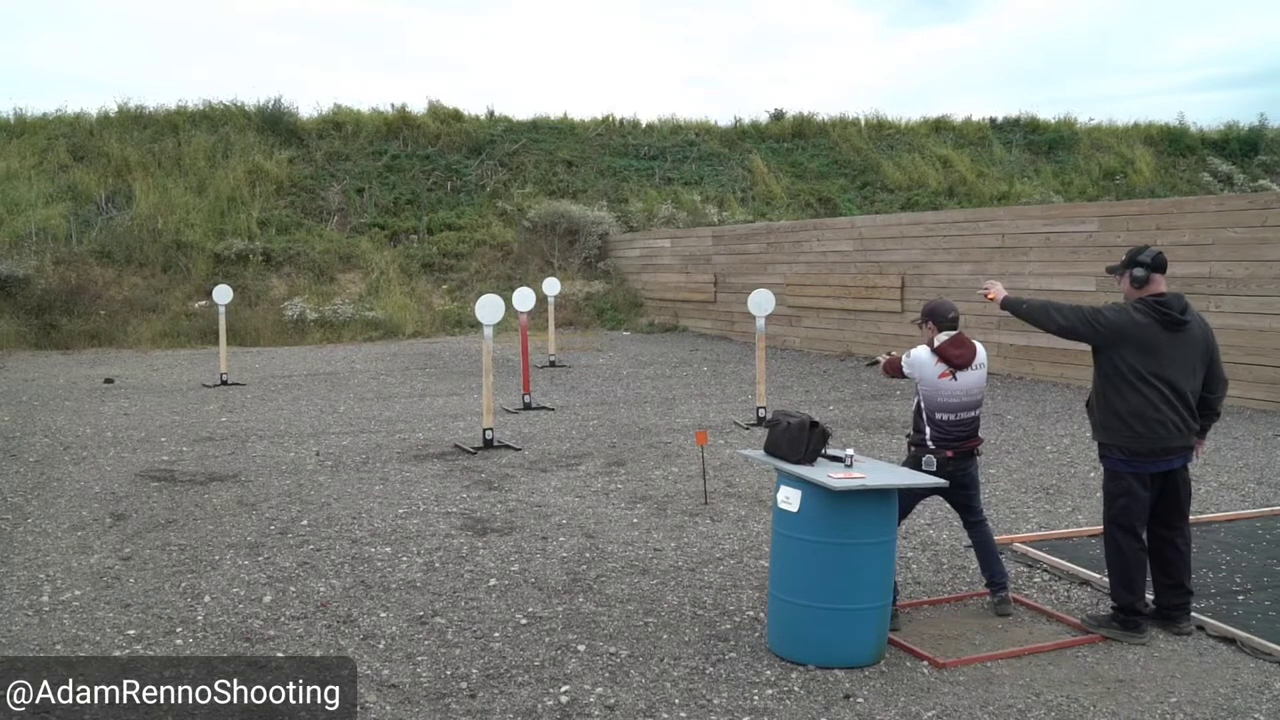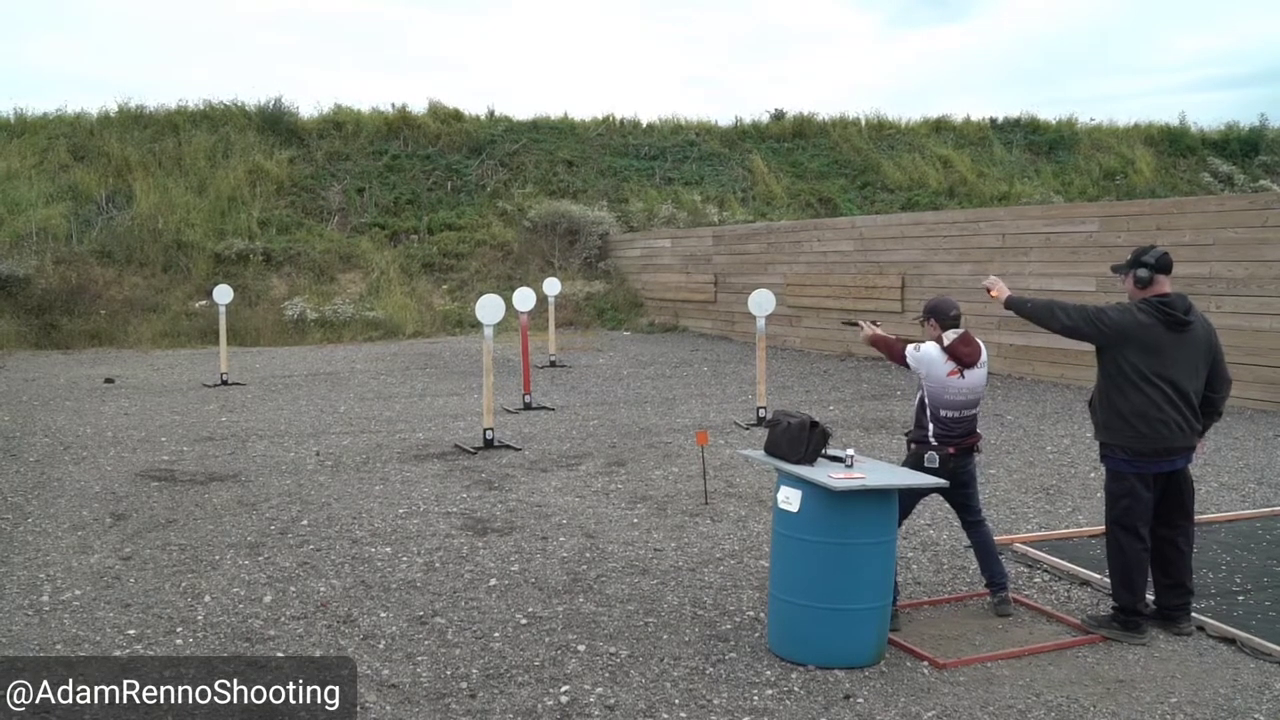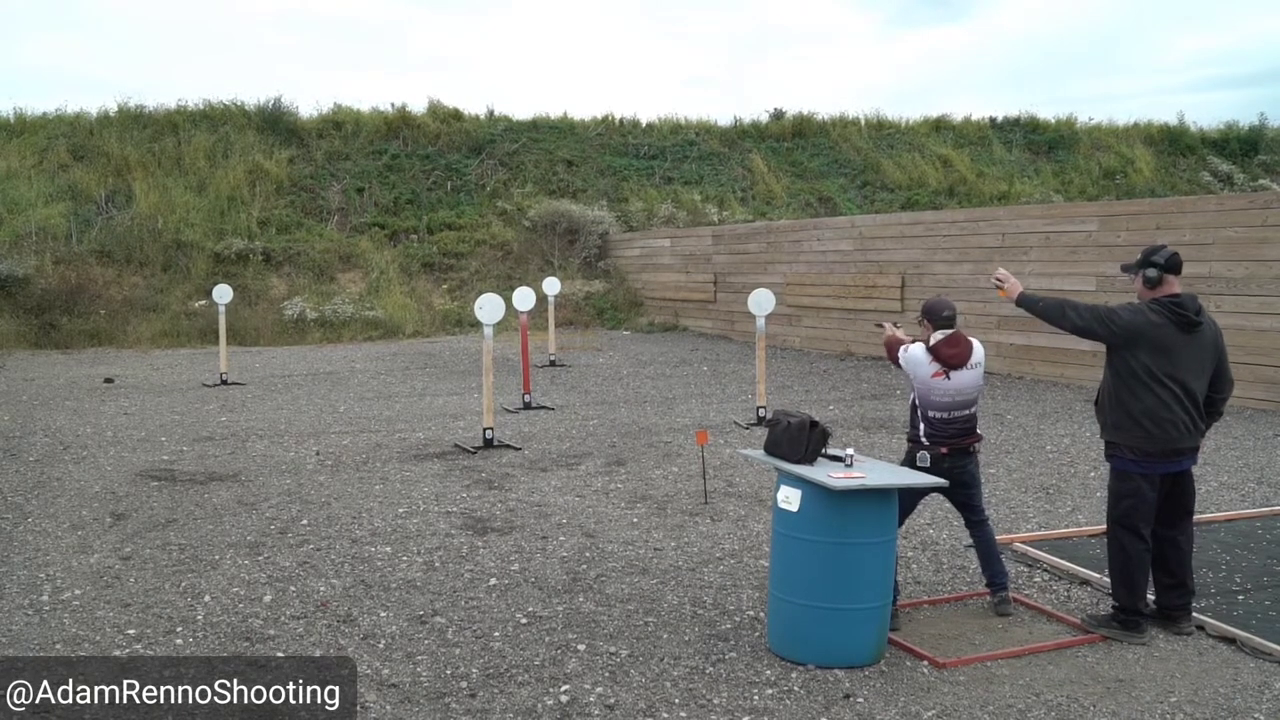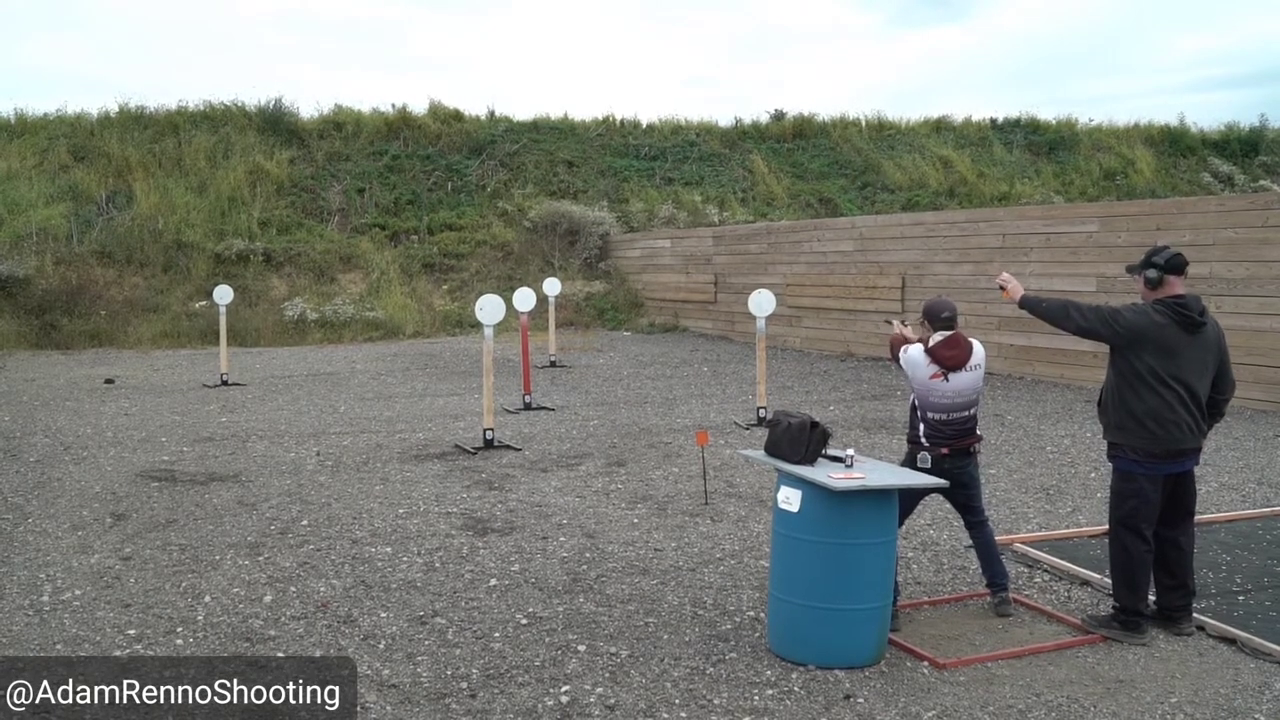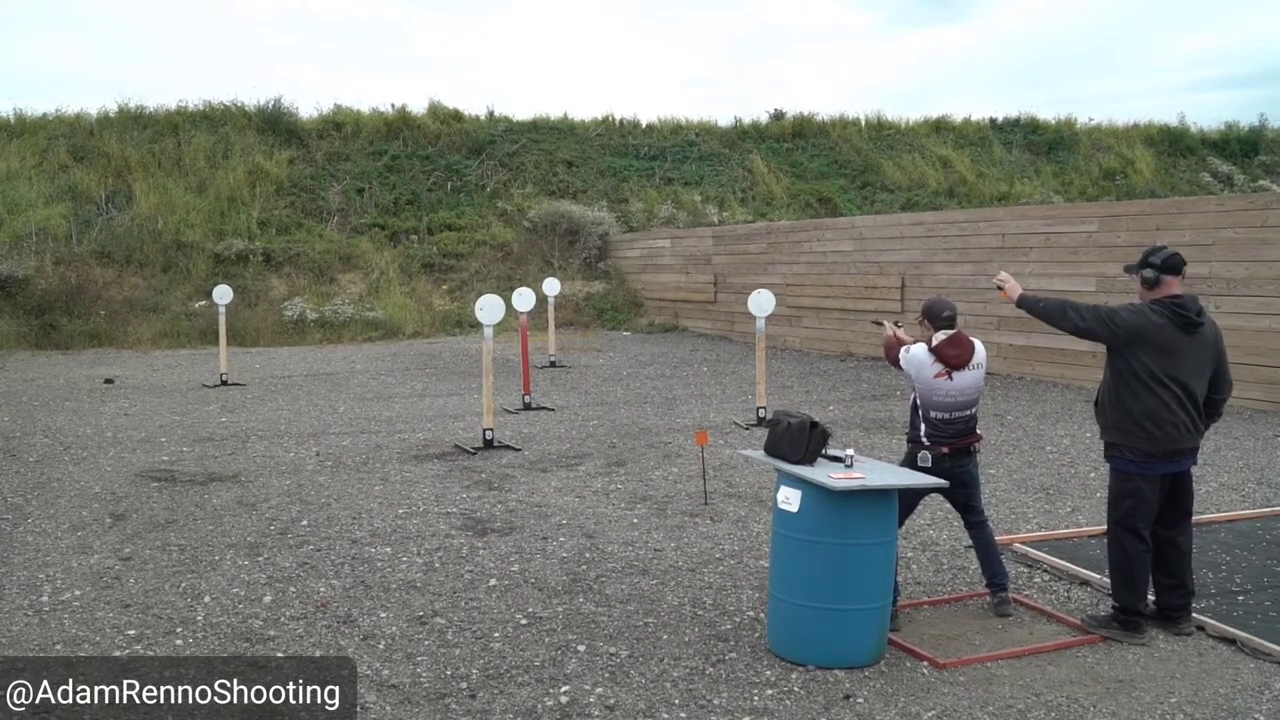
dt=0.5s
person 1, frame 1
left shoulder: (1121, 321)
right shoulder: (1197, 325)
left elbow: (1058, 317)
right elbow: (1215, 385)
left wrist: (1007, 300)
right wrist: (1199, 430)
left hip: (1130, 451)
right hip: (1176, 449)
left knee: (1125, 532)
right knee: (1171, 529)
left ankle: (1129, 619)
right ankle: (1175, 611)
person 1, frame 2
left shoulder: (1124, 320)
right shoulder: (1200, 325)
left elbow: (1062, 316)
right elbow: (1219, 384)
left wrist: (1009, 299)
right wrist: (1198, 428)
left hip: (1133, 451)
right hip: (1177, 449)
left knee: (1128, 531)
right knee: (1174, 530)
left ankle: (1129, 618)
right ankle: (1176, 610)
person 1, frame 3
left shoulder: (1135, 320)
right shoulder: (1207, 326)
left elbow: (1072, 314)
right elbow: (1221, 386)
left wrist: (1020, 295)
right wrist: (1198, 428)
left hip: (1138, 451)
right hip: (1182, 449)
left knee: (1129, 531)
right knee: (1174, 529)
left ankle: (1129, 619)
right ankle: (1176, 610)
person 1, frame 4
left shoulder: (1139, 321)
right shoulder: (1209, 327)
left elbow: (1077, 316)
right elbow: (1223, 388)
left wrist: (1023, 298)
right wrist: (1199, 428)
left hip: (1141, 452)
right hip: (1184, 450)
left knee: (1131, 532)
right knee: (1176, 530)
left ankle: (1130, 619)
right ankle: (1177, 611)
person 1, frame 5
left shoulder: (1135, 321)
right shoulder: (1207, 326)
left elbow: (1074, 316)
right elbow: (1221, 388)
left wrist: (1021, 297)
left hip: (1138, 452)
right hip: (1181, 450)
left knee: (1130, 532)
right knee: (1174, 530)
left ankle: (1129, 619)
right ankle: (1176, 611)
person 2, frame 1
left shoulder: (922, 357)
right shoulder: (978, 353)
left elbow: (895, 368)
left wrist: (885, 361)
right wrist: (898, 359)
left hip: (926, 462)
right hip: (964, 461)
right knee: (976, 522)
right ankle: (1000, 593)
person 2, frame 2
left shoulder: (929, 354)
right shoulder: (978, 351)
left elbow: (899, 352)
left wrist: (873, 336)
right wrist: (884, 336)
left hip: (926, 458)
right hip: (963, 457)
right knee: (975, 522)
left ankle: (886, 606)
right ankle: (1000, 593)
person 2, frame 3
left shoulder: (914, 354)
right shoulder: (976, 350)
left elbow: (897, 351)
left wrist: (892, 338)
right wrist: (907, 340)
left hip: (923, 459)
right hip: (963, 458)
right knee: (978, 522)
left ankle: (887, 605)
right ankle: (1000, 593)
person 2, frame 4
left shoulder: (915, 356)
right shoulder: (977, 351)
left elbow: (899, 350)
left wrist: (900, 336)
right wrist: (916, 340)
left hip: (923, 460)
right hip: (963, 460)
right knee: (978, 523)
left ankle: (887, 606)
right ankle: (1001, 594)
person 2, frame 5
left shoulder: (917, 356)
right shoulder: (978, 351)
left elbow: (894, 356)
left wrist: (891, 337)
right wrist: (911, 341)
left hip: (924, 460)
right hip: (963, 458)
right knee: (977, 522)
left ankle: (886, 605)
right ankle: (1000, 593)
